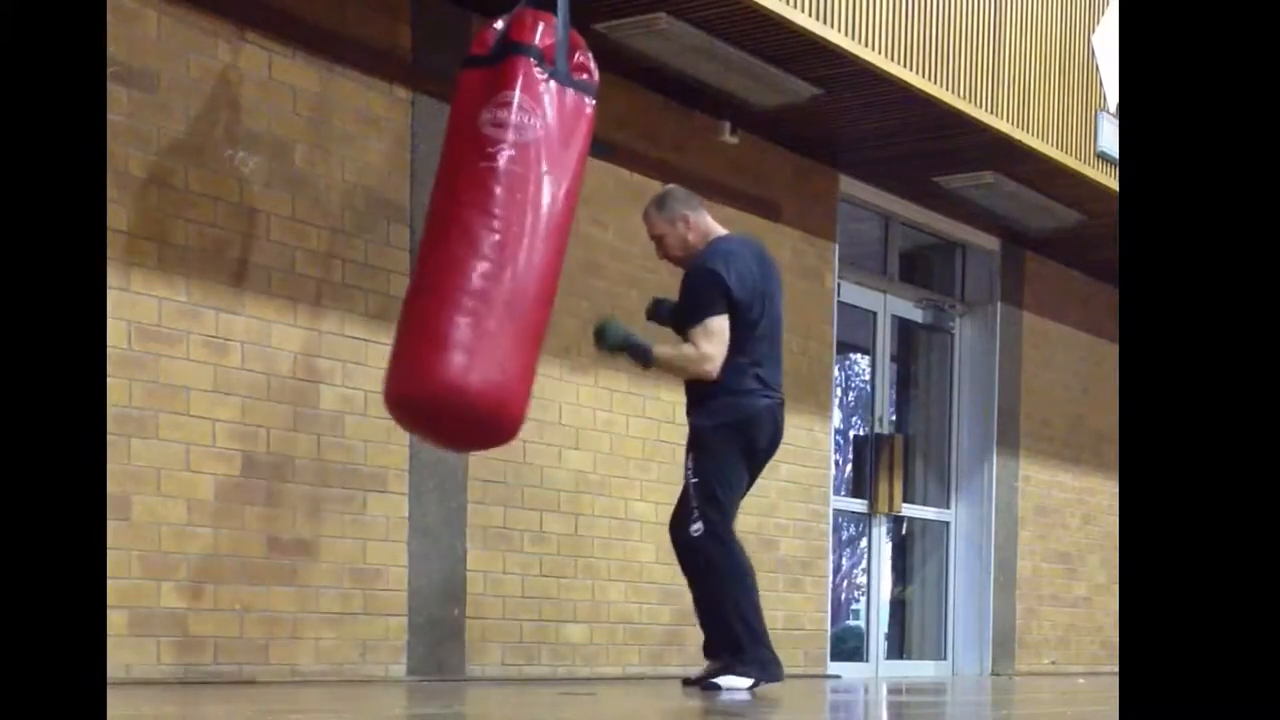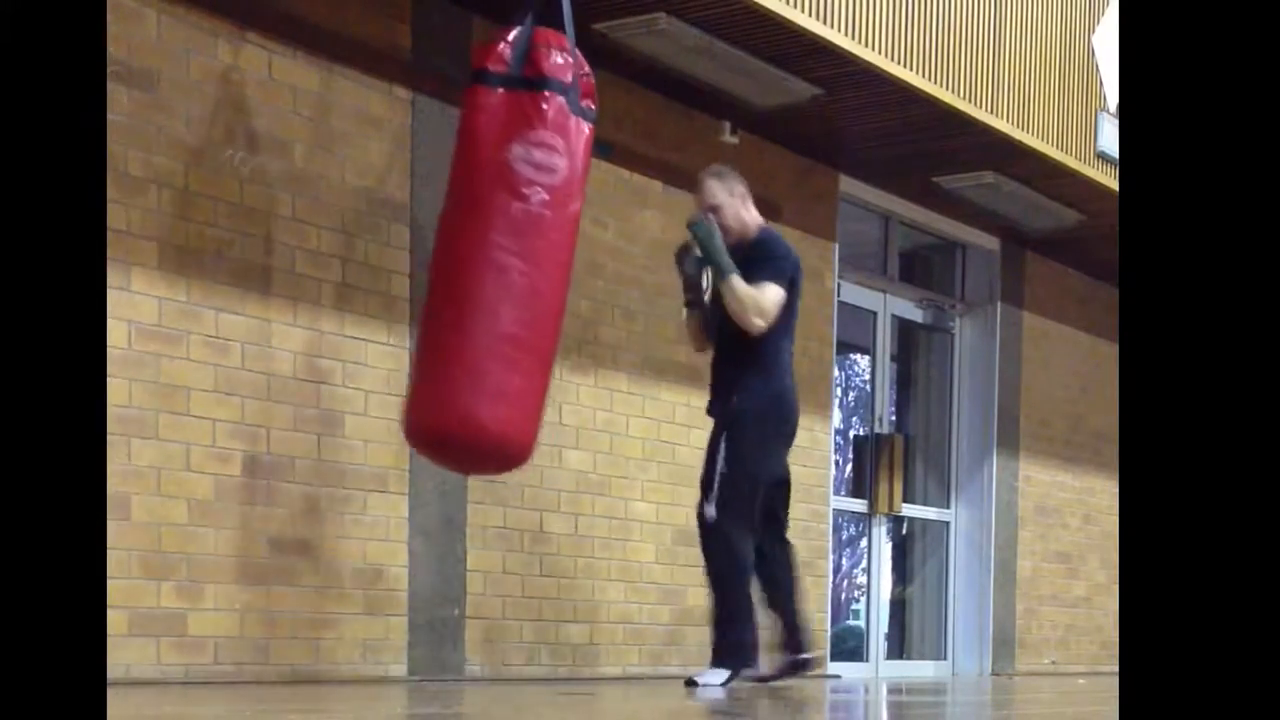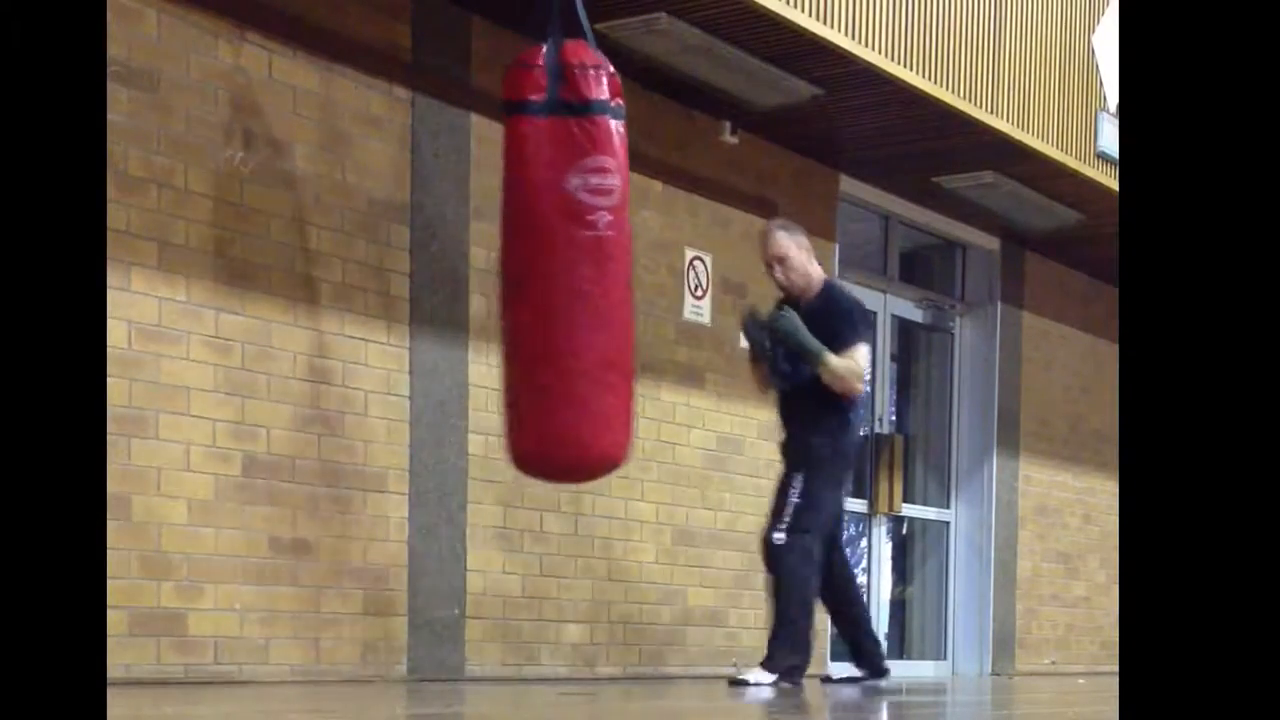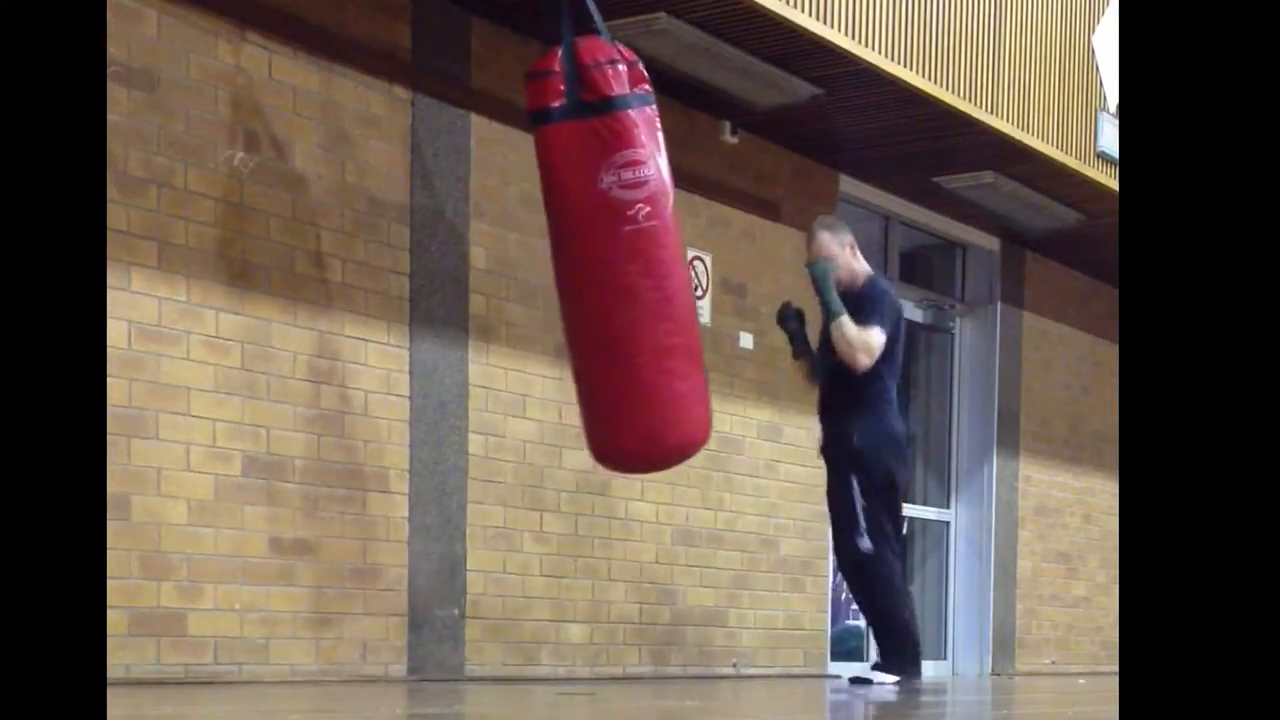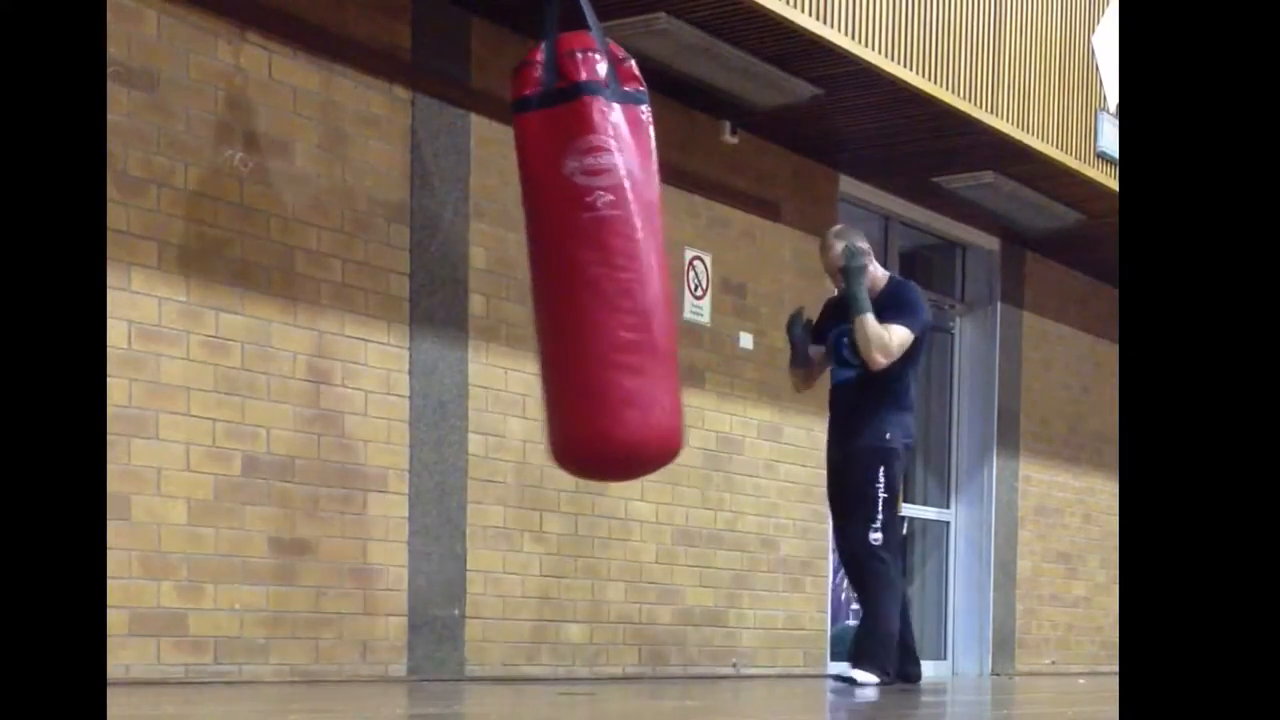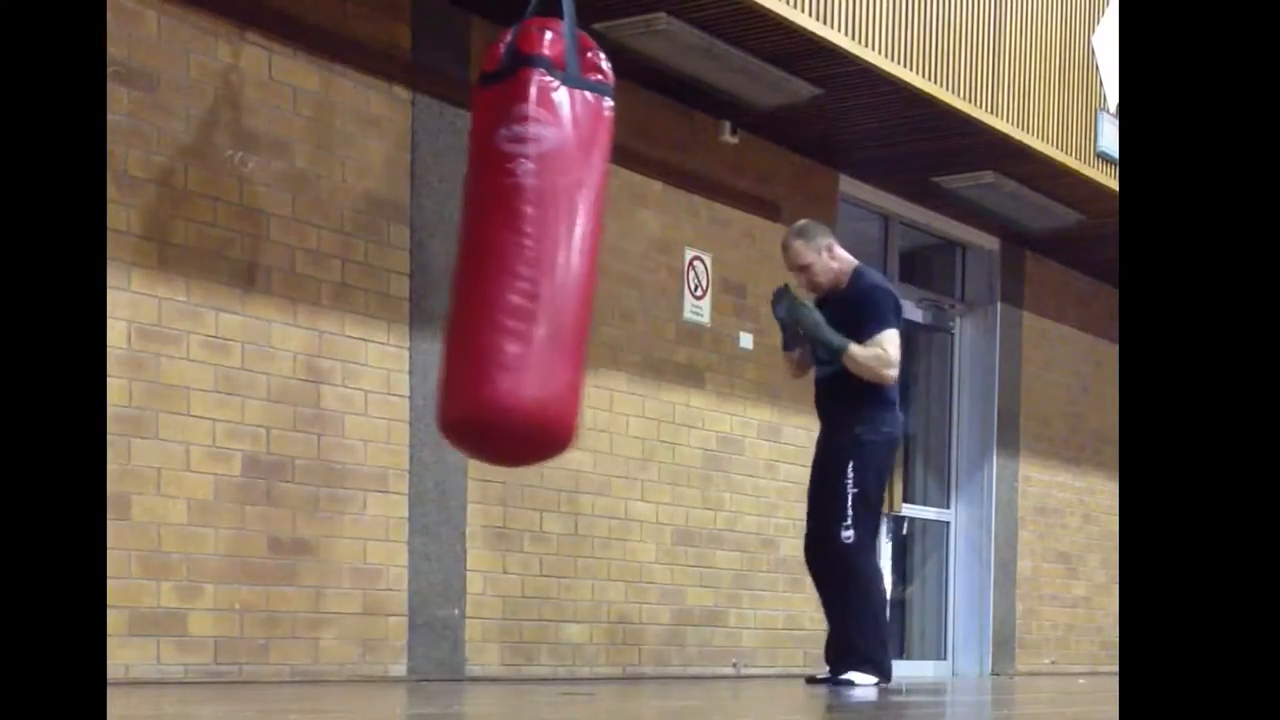
dt=0.4s
person 1, frame 1
left shoulder: (707, 270)
right shoulder: (752, 253)
left elbow: (707, 362)
left wrist: (635, 347)
right wrist: (674, 315)
left hip: (726, 419)
right hip: (760, 412)
left knee: (708, 536)
right knee: (694, 534)
left ankle: (754, 661)
right ankle: (726, 658)
person 1, frame 2
left shoulder: (770, 251)
right shoulder: (731, 260)
left elbow: (757, 319)
right elbow: (702, 338)
left wrist: (719, 259)
right wrist: (691, 281)
left hip: (754, 405)
right hip: (763, 407)
left knee: (723, 525)
right knee: (763, 530)
left ankle: (734, 654)
right ankle: (795, 646)
person 1, frame 3
left shoulder: (843, 307)
right shoulder: (785, 310)
left elbow: (855, 382)
right elbow: (768, 383)
left wrist: (806, 346)
right wrist: (759, 350)
left hip: (826, 446)
right hip: (804, 444)
left knee: (786, 545)
right knee: (823, 552)
left ankle: (785, 660)
right ankle: (869, 657)
person 1, frame 4
left shoulder: (874, 296)
right shoulder: (842, 301)
left elbow: (860, 358)
right elbow: (823, 376)
left wrist: (829, 300)
right wrist: (797, 339)
left hip: (866, 438)
right hip: (853, 439)
left knee: (864, 551)
right knee: (869, 551)
left ankle: (900, 658)
right ankle: (899, 657)
person 1, frame 5
left shoulder: (905, 298)
right shoulder: (834, 309)
left elbow: (879, 355)
right elbow: (802, 381)
left wrist: (859, 293)
right wrist: (799, 347)
left hip: (882, 437)
right hip: (843, 438)
left knee: (871, 546)
right knee: (857, 550)
left ankle: (875, 659)
right ankle: (901, 660)
person 1, frame 6
left shoulder: (872, 292)
right shoulder: (824, 299)
left elbow: (886, 369)
right elbow: (800, 365)
left wrist: (826, 334)
right wrist: (788, 326)
left hip: (869, 431)
right hip: (837, 432)
left knee: (851, 543)
right knee: (821, 546)
left ankle: (872, 660)
right ankle: (846, 657)
